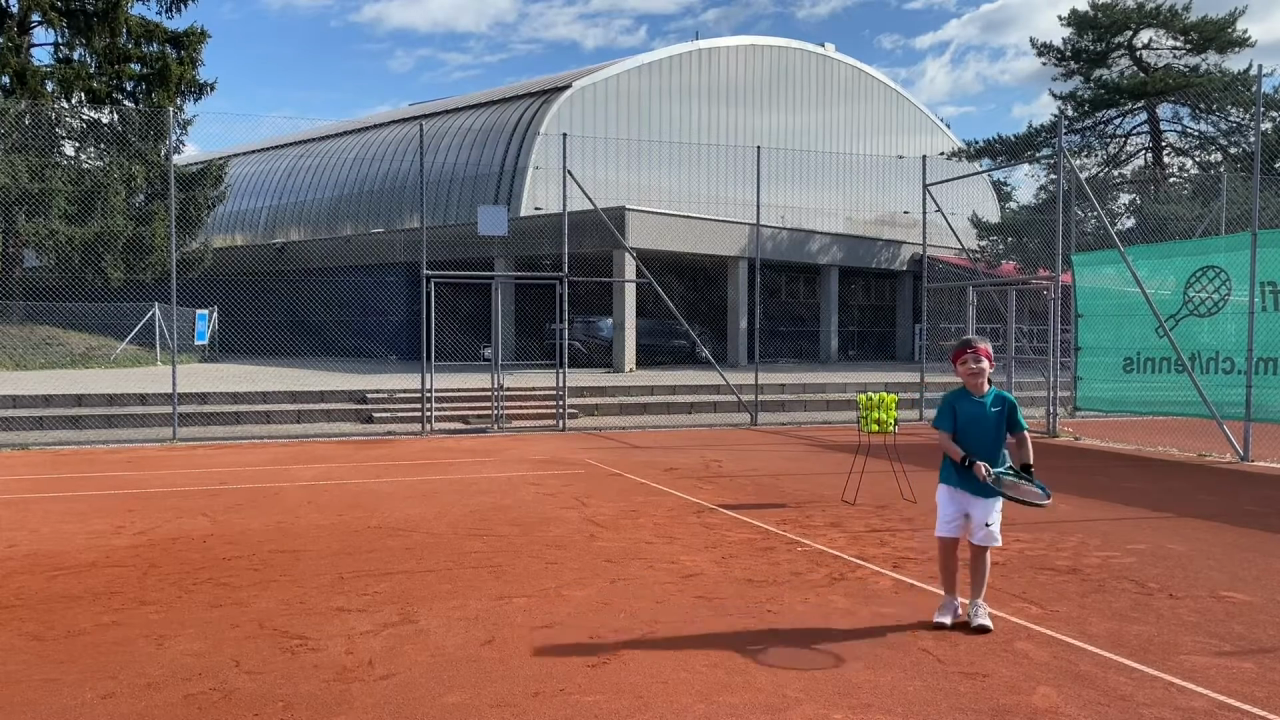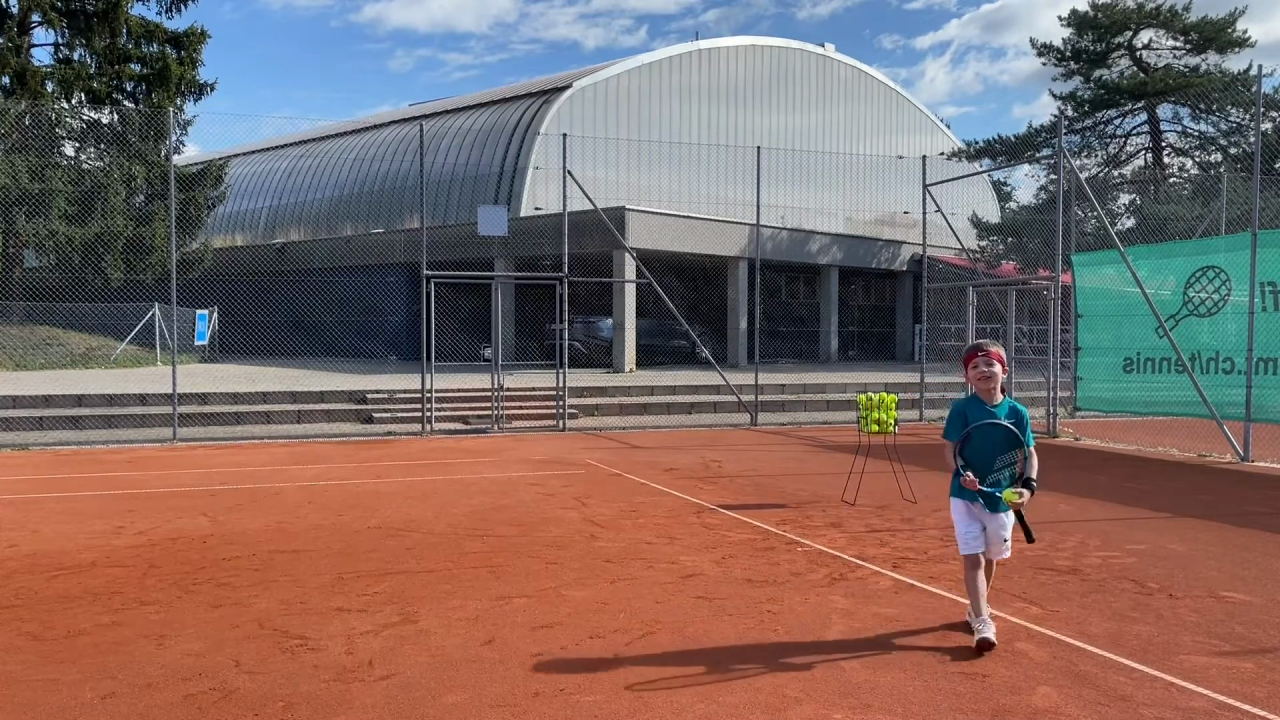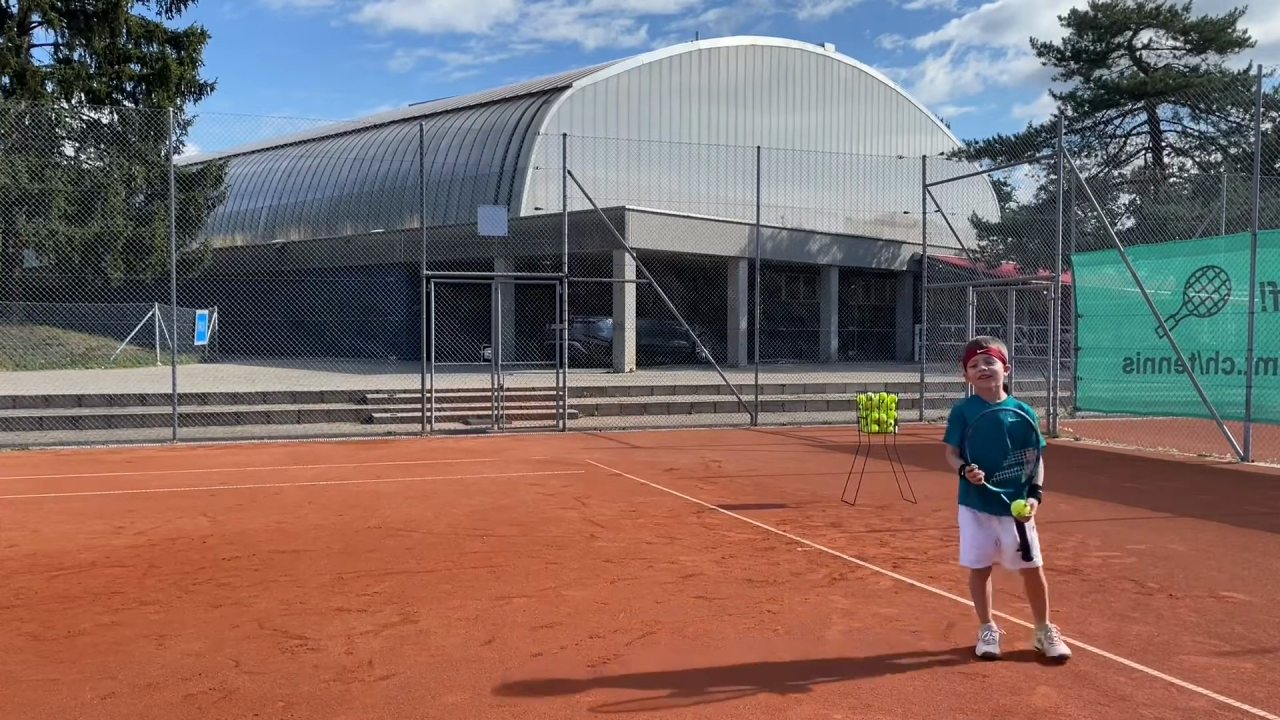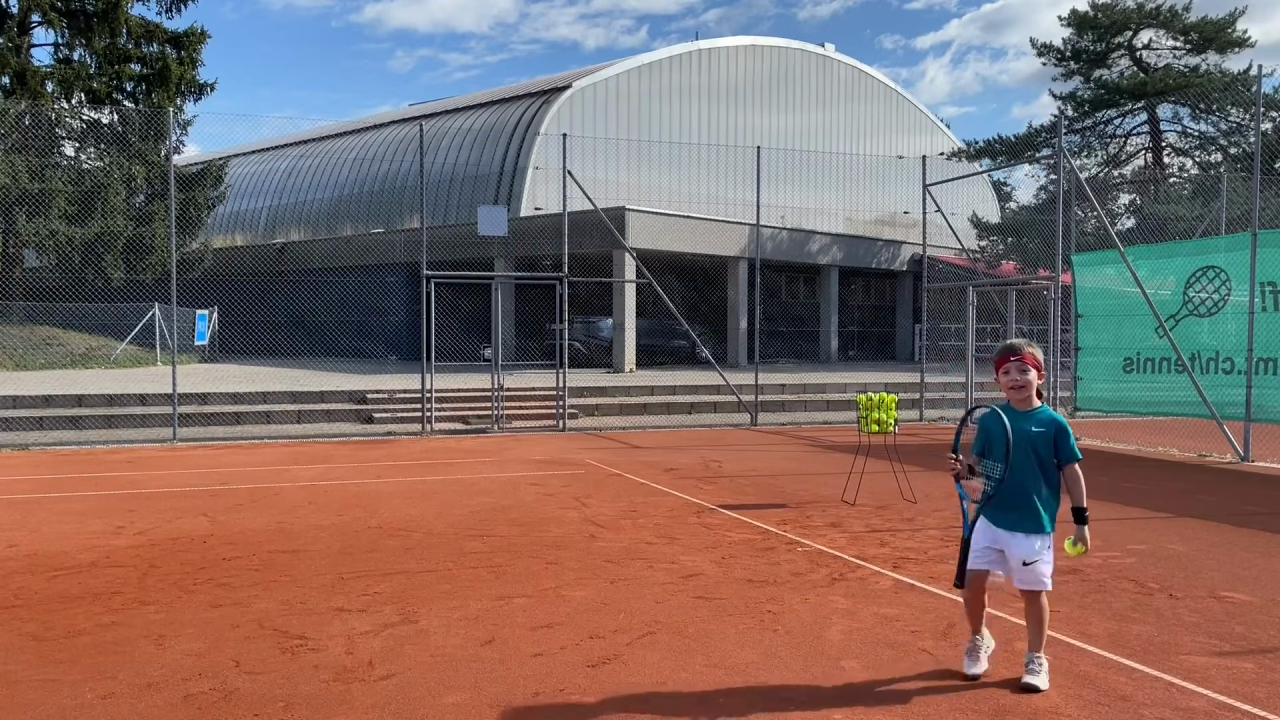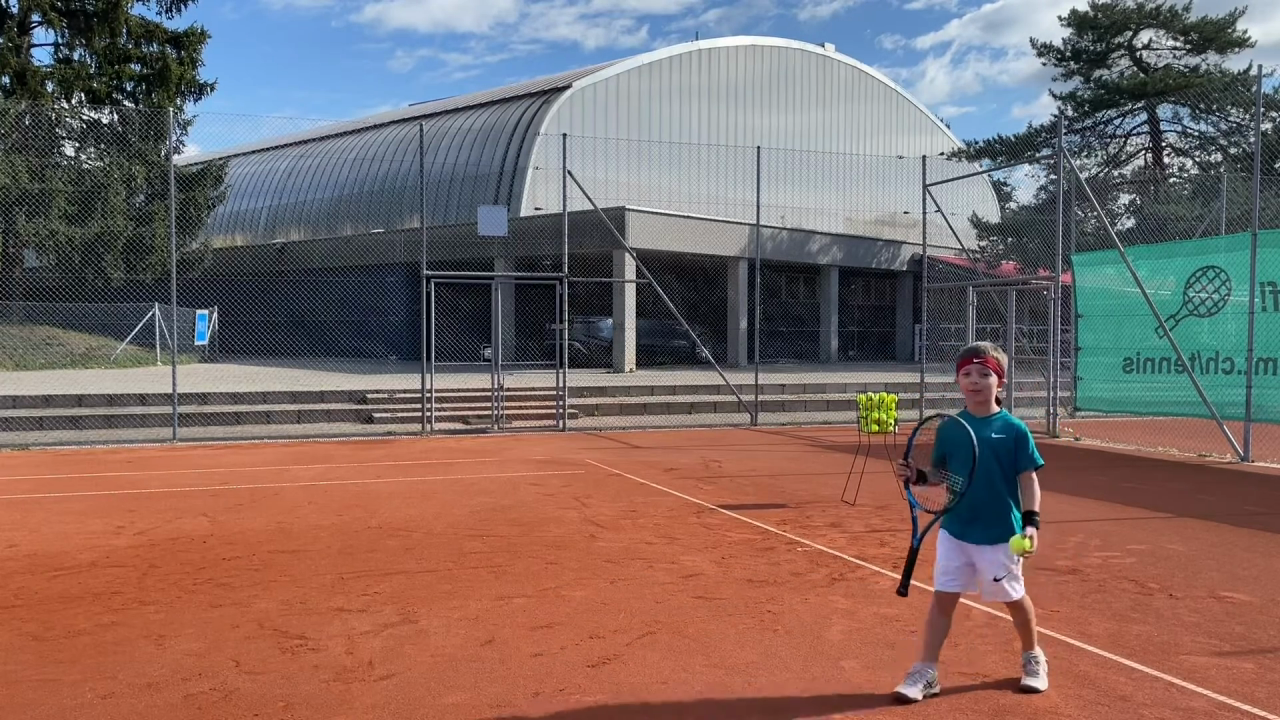
dt=0.5s
person 1, frame 1
left shoulder: (1005, 401)
right shoulder: (952, 400)
left elbow: (1021, 437)
right elbow: (945, 440)
left wrist: (1026, 469)
right wrist: (970, 463)
left hip: (989, 489)
right hip: (954, 483)
left knee: (981, 547)
right knee: (947, 542)
left ankle: (977, 605)
right ankle: (950, 602)
person 1, frame 2
left shoulder: (1017, 412)
right shoulder: (962, 409)
left elbow: (1029, 454)
right elbow: (950, 450)
left wrist: (1027, 485)
right wrist: (962, 474)
left hip: (1001, 499)
right hip: (966, 497)
left knee: (990, 558)
right knee: (974, 558)
left ankle: (978, 610)
right ankle: (982, 622)
person 1, frame 3
left shoulder: (1023, 412)
right shoulder: (962, 411)
right elbow: (952, 455)
left wrist: (1034, 493)
right wrist: (965, 471)
left hip: (1015, 505)
right hip: (976, 505)
left knee: (1032, 568)
right knee: (980, 569)
left ankle: (1045, 631)
right ankle: (988, 629)
person 1, frame 4
left shoulder: (1054, 423)
left elbow: (1071, 472)
left wrist: (1081, 520)
right wrist: (962, 469)
left hip: (1036, 523)
right hip: (991, 517)
left knee: (1033, 592)
right knee: (973, 582)
left ankle: (1035, 660)
right ankle: (978, 639)
person 1, frame 5
left shoulder: (1014, 429)
left elbow: (1027, 480)
left wrist: (1031, 522)
right wrist: (917, 477)
left hip: (999, 533)
right hip: (954, 530)
left knee: (1013, 597)
right knee: (942, 598)
left ankle: (1032, 657)
right ankle: (925, 672)
